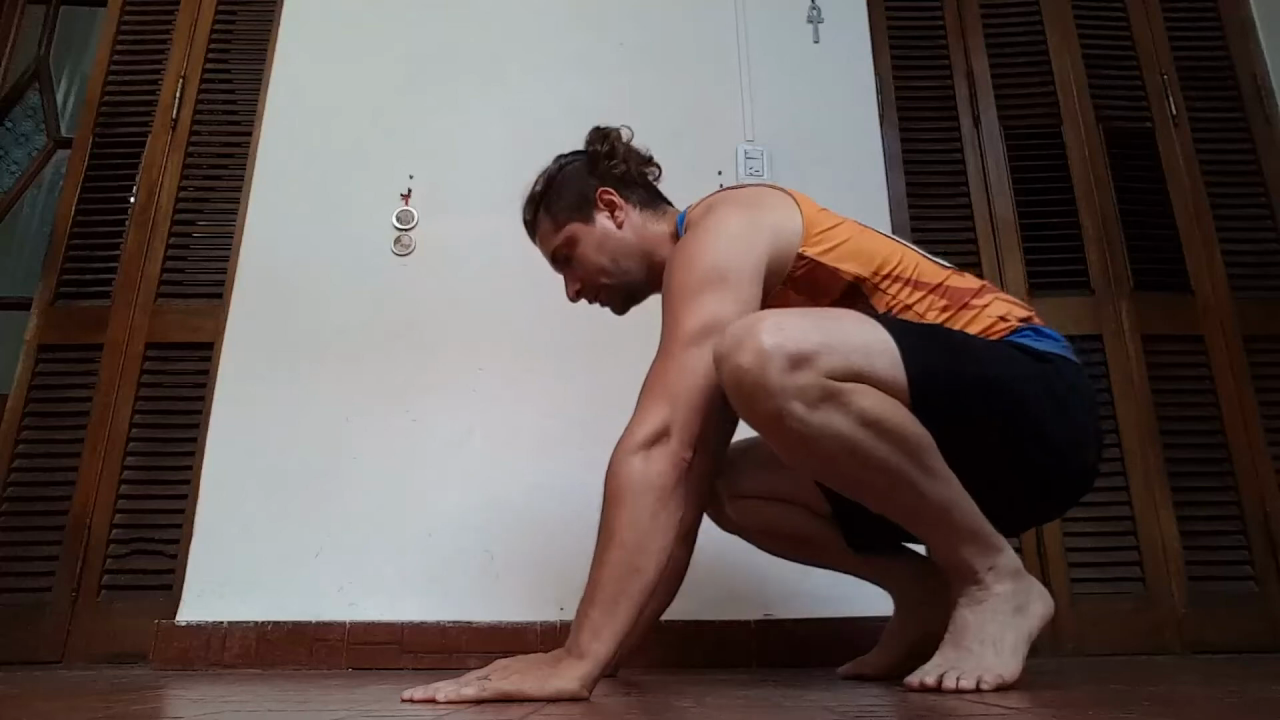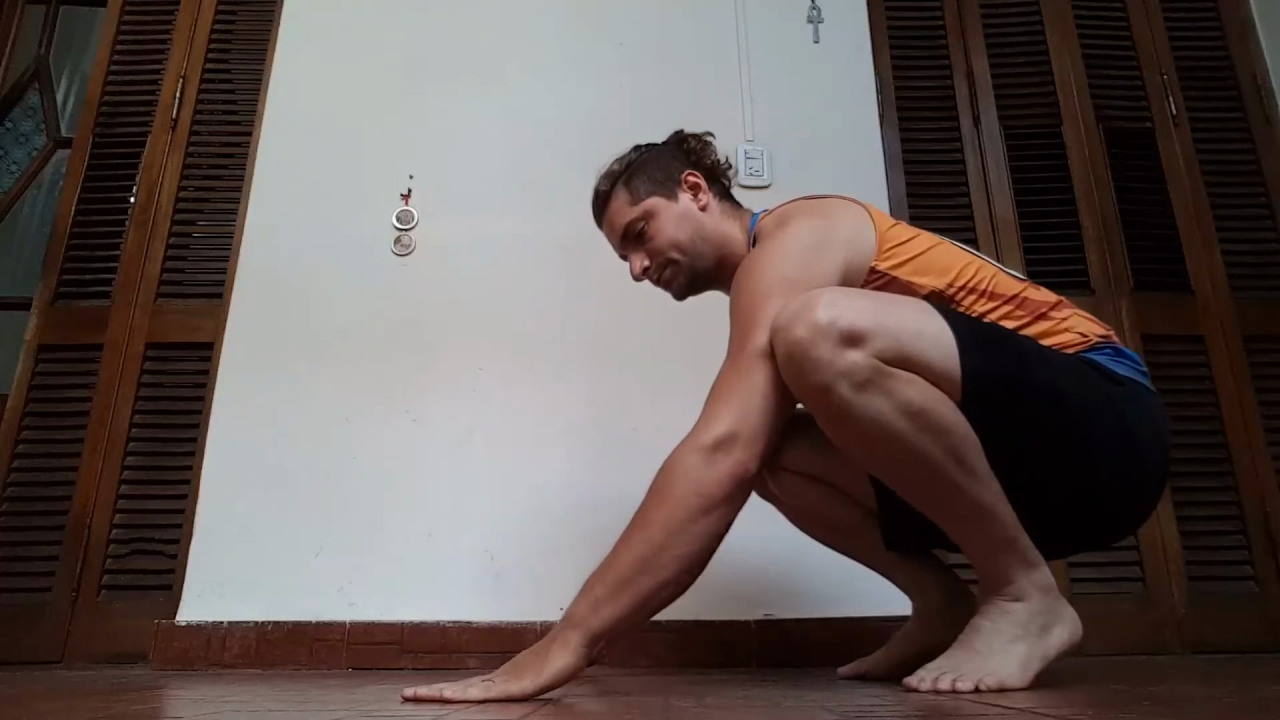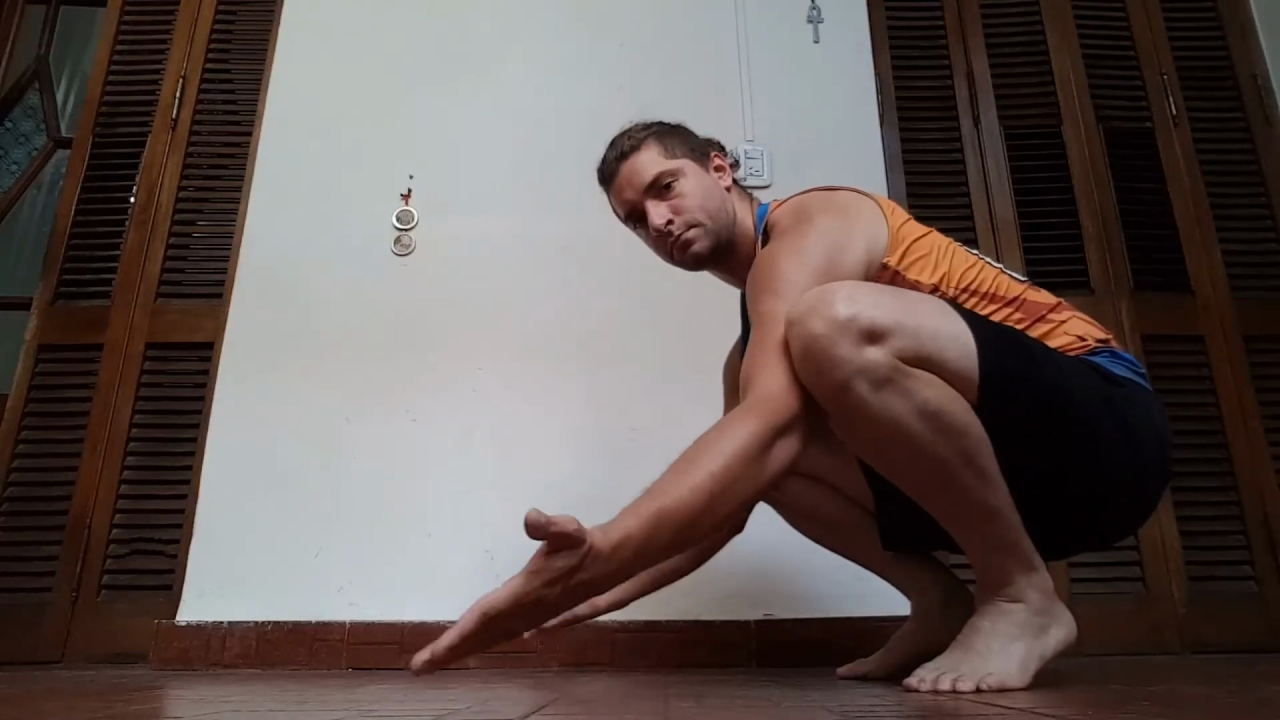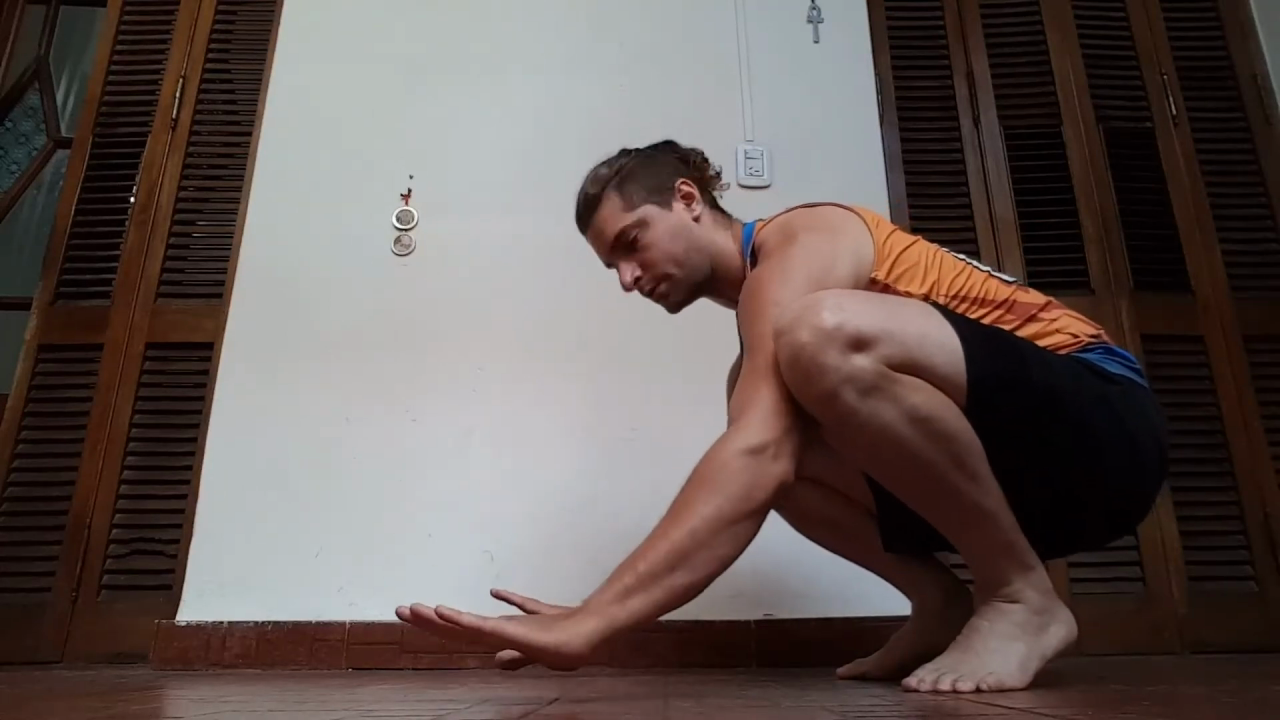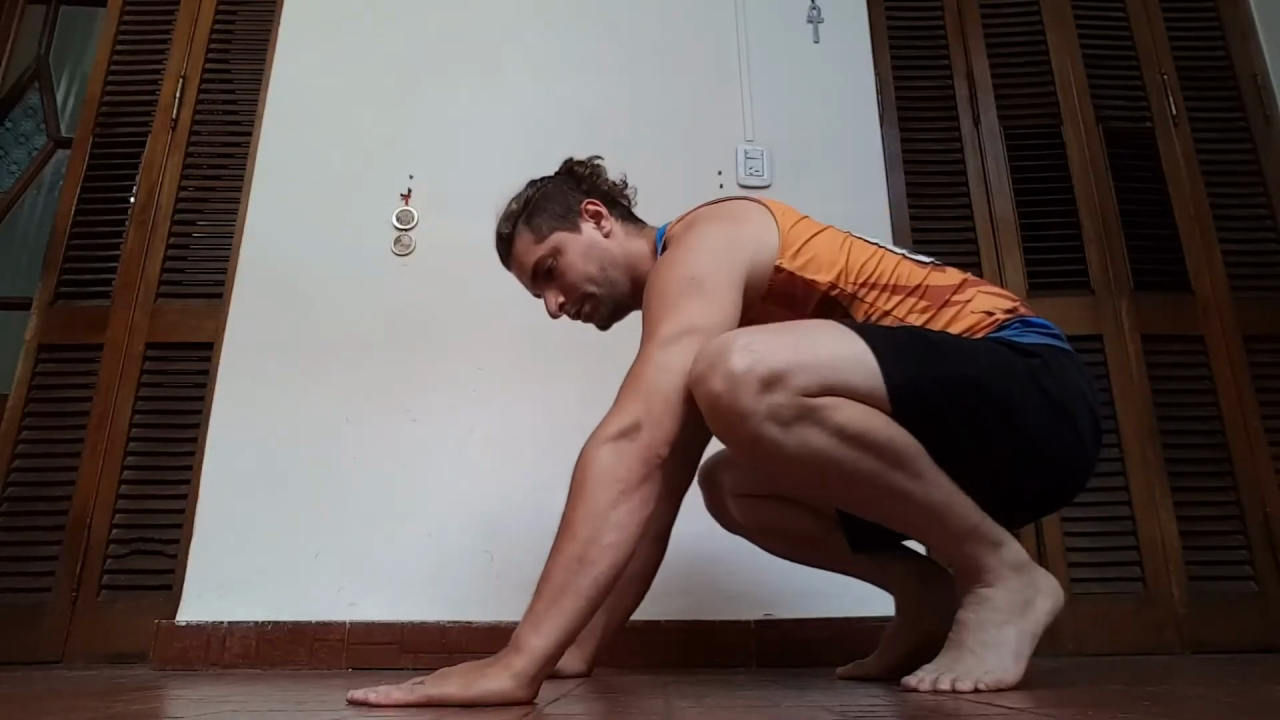
dt=1s
person 1, frame 1
left shoulder: (722, 229)
right shoulder: (706, 308)
left elbow: (657, 447)
right elbow: (680, 488)
left wrist: (579, 659)
right wrist: (601, 648)
left hip: (1036, 401)
right hip: (965, 440)
left knee: (769, 356)
right knee: (727, 486)
left ankle: (993, 581)
right ankle: (931, 597)
person 1, frame 2
left shoulder: (793, 241)
right shoulder: (764, 319)
left elbow: (717, 455)
right elbow: (723, 486)
left wrist: (568, 640)
right wrist: (594, 626)
left hip: (1103, 421)
right hip: (1014, 455)
left knee: (823, 331)
left ankle: (1023, 596)
right ankle: (947, 606)
person 1, frame 3
left shoulder: (811, 226)
right shoulder: (756, 339)
left elbow: (771, 428)
right elbow: (719, 506)
left wrist: (595, 558)
right wrist: (596, 587)
left hip: (1106, 424)
right hip: (1013, 464)
left knee: (838, 324)
right knee: (746, 462)
left ankle: (1021, 598)
right ankle: (945, 605)
person 1, frame 4
left shoulder: (796, 246)
right shoulder: (763, 336)
left elbow: (756, 463)
right elbow: (745, 487)
left wrist: (586, 624)
right wrist: (598, 614)
left hip: (1101, 419)
right hip: (1010, 465)
left knee: (824, 333)
left ankle: (1019, 597)
right ankle: (946, 605)
person 1, frame 5
left shoulder: (704, 240)
right shoulder: (691, 315)
left elbow: (633, 445)
right elbow: (653, 492)
left wrist: (519, 661)
right wrist: (578, 651)
left hip: (1029, 392)
right hip: (962, 429)
left knee: (742, 375)
right knee: (729, 485)
left ankle: (999, 578)
right ankle: (931, 597)
